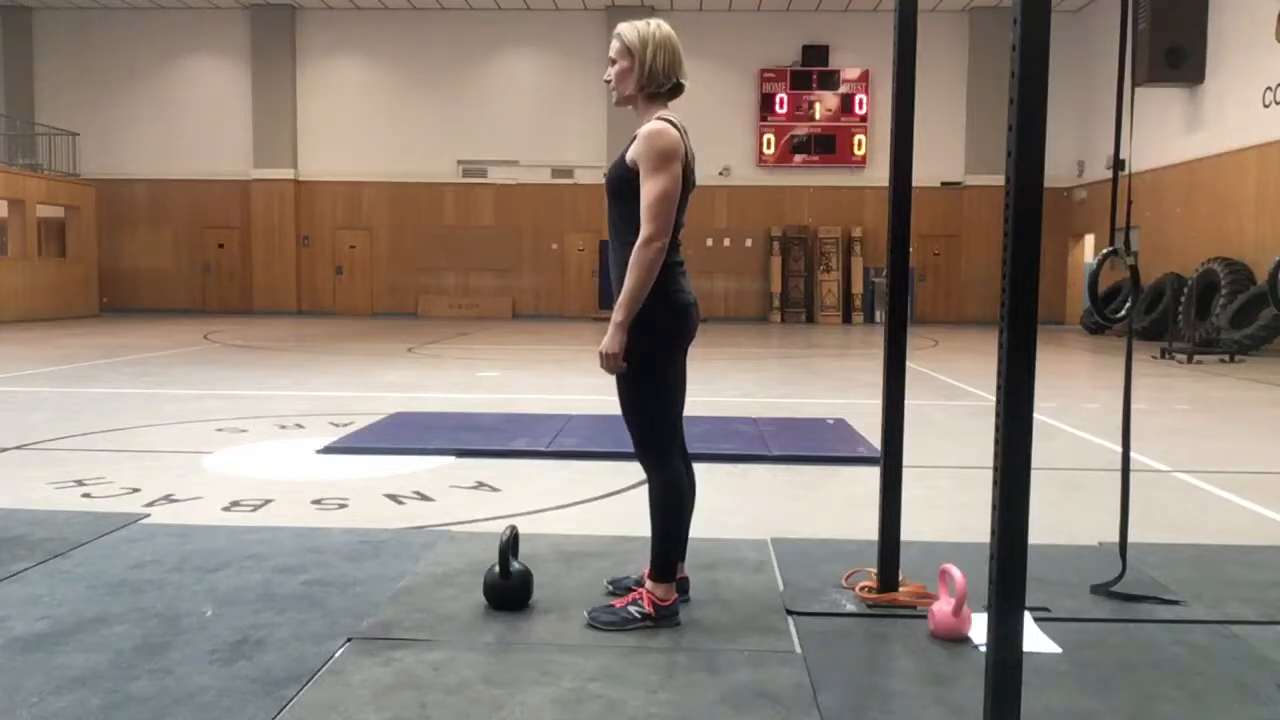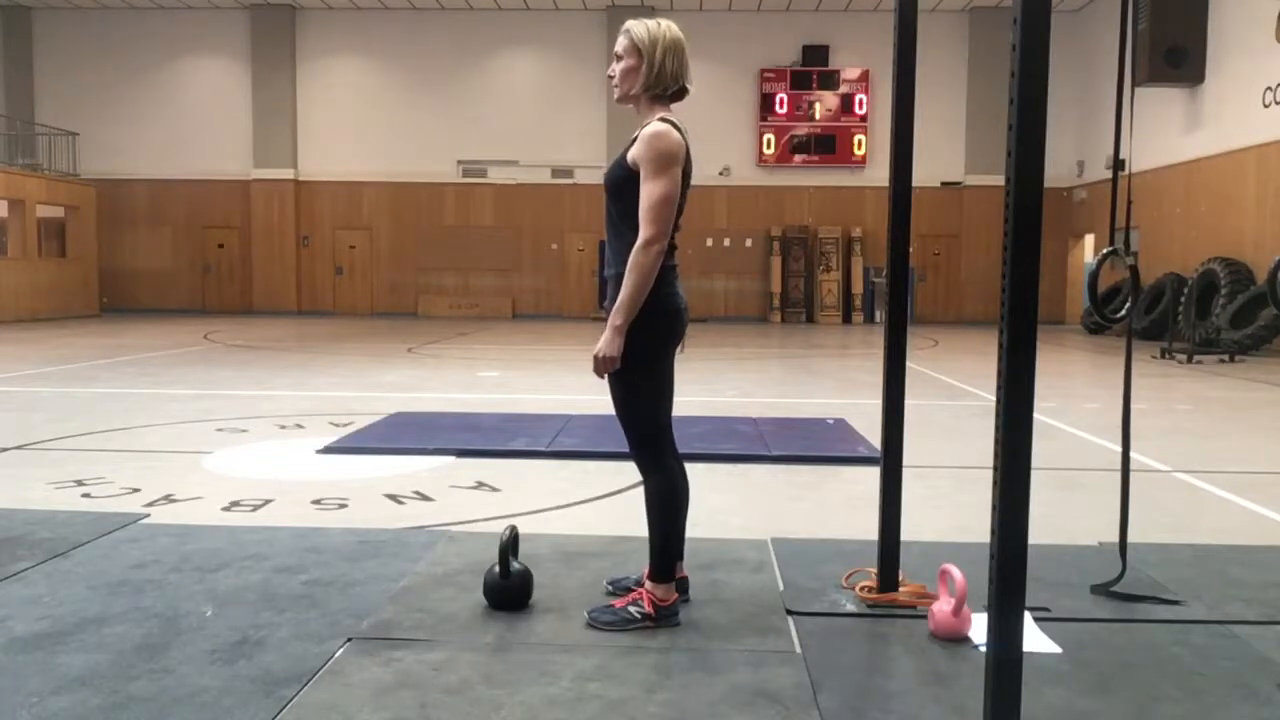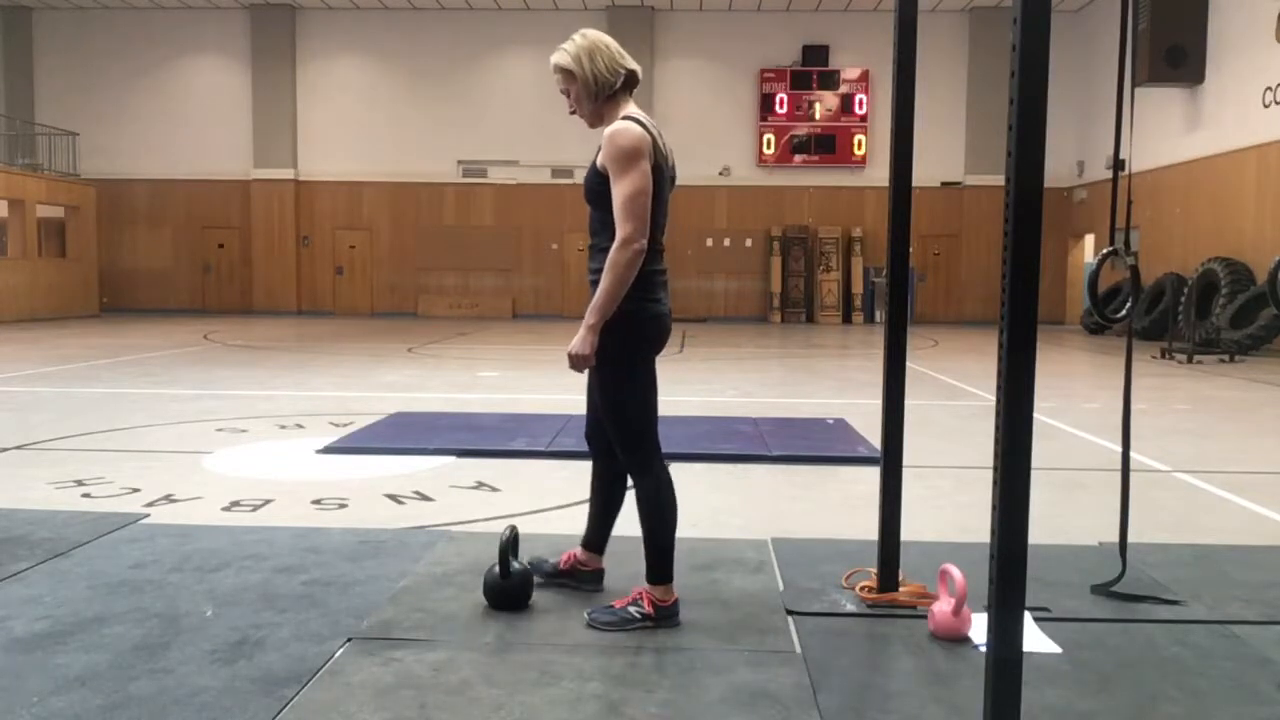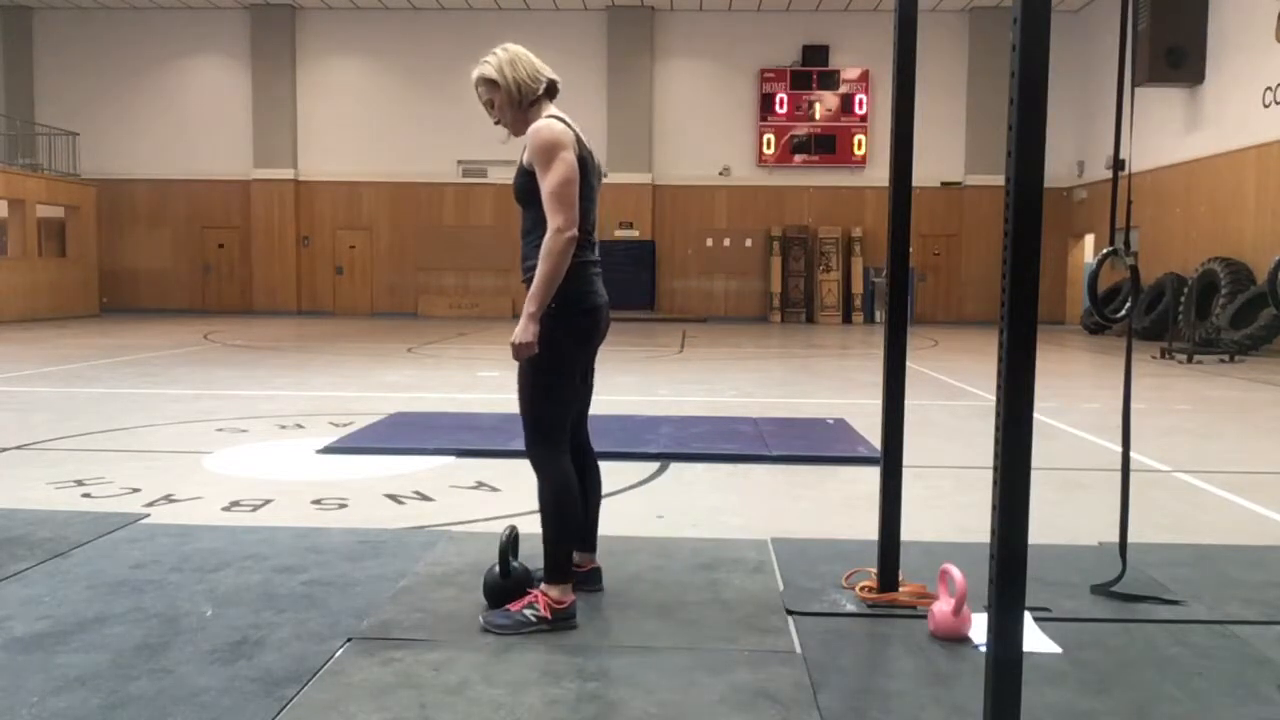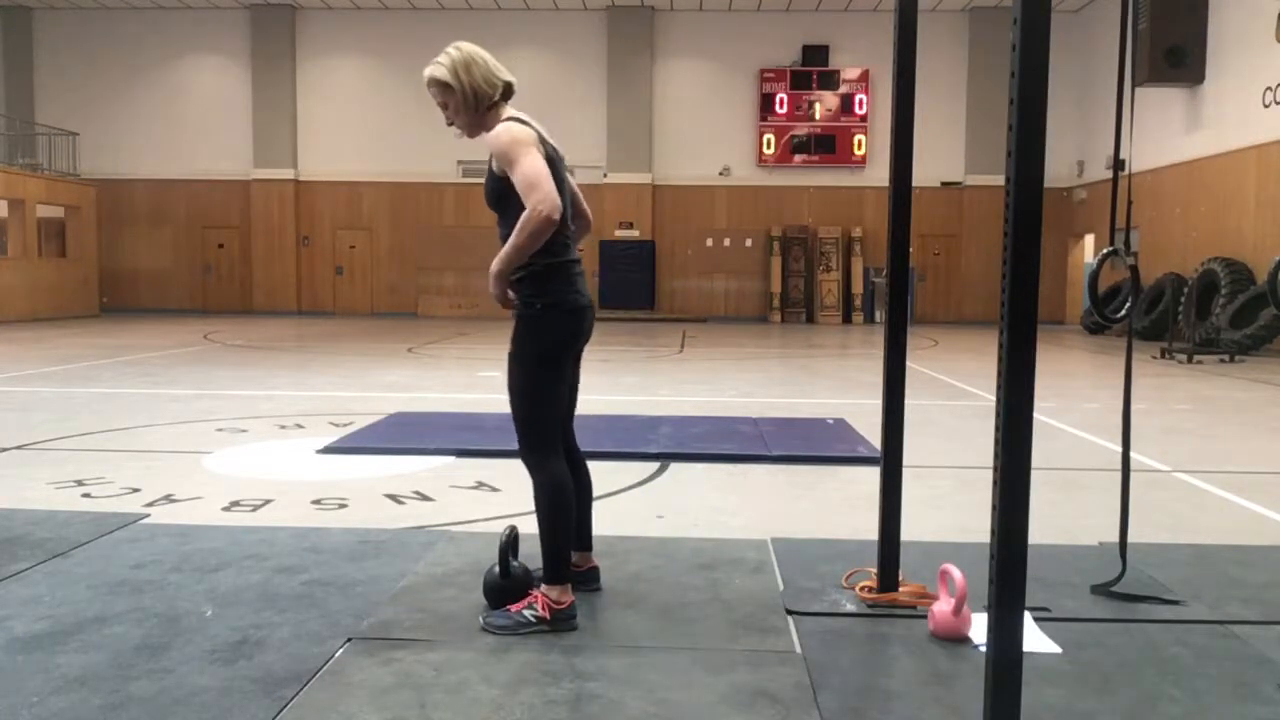
dt=1s
person 1, frame 1
left shoulder: (656, 133)
right shoulder: (662, 132)
left elbow: (652, 239)
left wrist: (619, 324)
left hip: (653, 312)
right hip: (665, 307)
left knee: (658, 452)
right knee: (666, 449)
left ankle: (660, 594)
right ankle: (669, 571)
person 1, frame 2
left shoulder: (659, 136)
right shoulder: (654, 133)
left elbow: (651, 242)
left wrist: (616, 327)
left hip: (644, 315)
right hip: (649, 311)
left knee: (652, 452)
right knee: (658, 449)
left ankle: (660, 595)
right ankle: (668, 572)
person 1, frame 3
left shoulder: (623, 134)
right shoulder: (639, 131)
left elbow: (630, 242)
left wrist: (590, 326)
left hip: (627, 315)
right hip: (633, 310)
left knee: (639, 453)
right knee: (605, 441)
left ankle: (660, 595)
right ankle: (588, 558)
person 1, frame 4
left shoulder: (546, 132)
right shoulder: (563, 134)
left elbow: (563, 231)
left wrist: (531, 315)
left hip: (563, 307)
right hip: (581, 303)
left knee: (547, 448)
right knee: (571, 440)
left ankle: (557, 595)
right ankle: (583, 560)
person 1, frame 5
left shoulder: (507, 135)
right shoulder: (526, 134)
left elbow: (543, 211)
right elbow: (581, 220)
left wrist: (502, 267)
left hip: (547, 307)
right hip: (563, 300)
left knee: (540, 450)
right knee: (559, 440)
left ankle: (556, 596)
right ankle: (580, 561)
